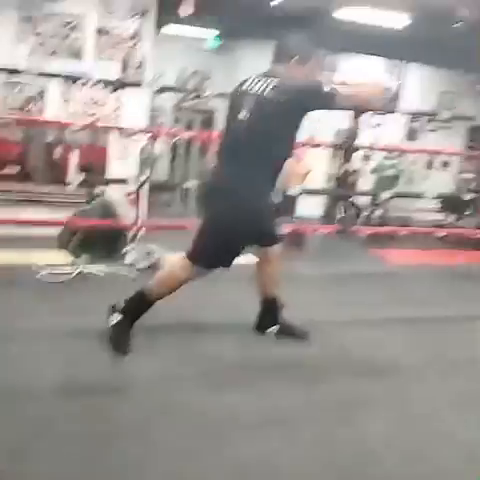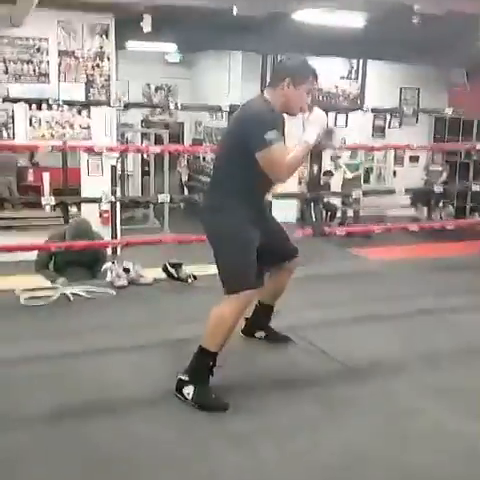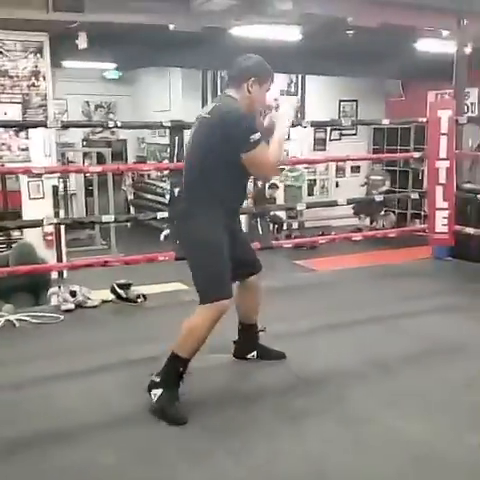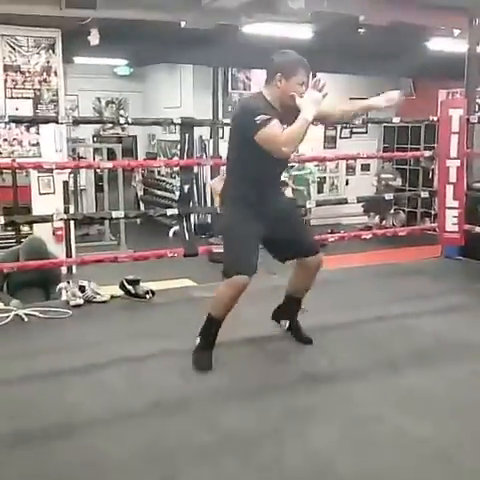
dt=0.4s
person 1, frame 1
left shoulder: (247, 85)
right shoulder: (299, 90)
right elbow: (360, 97)
right wrist: (378, 88)
left hip: (231, 183)
right hip: (238, 193)
left knee: (270, 249)
right knee: (199, 263)
left ankle: (270, 318)
right ankle: (126, 313)
person 1, frame 2
left shoulder: (267, 114)
right shoulder: (257, 115)
left elbow: (276, 162)
right elbow: (281, 170)
left wrist: (305, 142)
right wrist: (312, 133)
left hip: (250, 207)
right hip: (227, 212)
left knee: (286, 260)
right knee: (242, 293)
left ankle: (258, 325)
right ankle: (192, 378)
person 1, frame 3
left shoulder: (221, 111)
right shoulder: (235, 118)
right elbow: (266, 170)
left wrist: (269, 137)
right wrist: (283, 125)
left hip: (221, 217)
right hip: (201, 221)
left knee: (250, 278)
right knee: (217, 303)
left ankle: (248, 344)
right ankle: (164, 383)
person 1, frame 4
left shoulder: (292, 103)
right shoulder: (251, 109)
left elbow: (333, 113)
right elbow: (284, 146)
left wrist: (376, 103)
right wrist: (309, 111)
left hip: (272, 199)
right hip: (242, 205)
left knee: (312, 260)
right knee: (238, 278)
left ankle: (286, 314)
right ankle: (205, 340)
